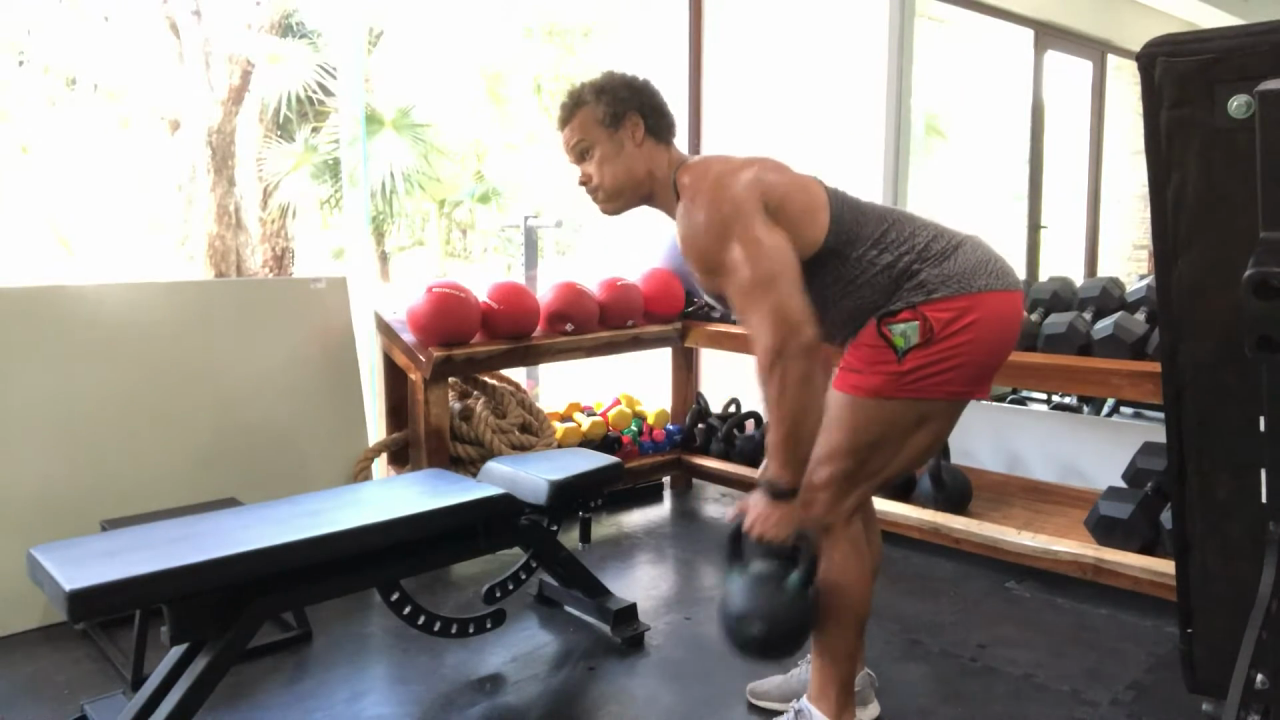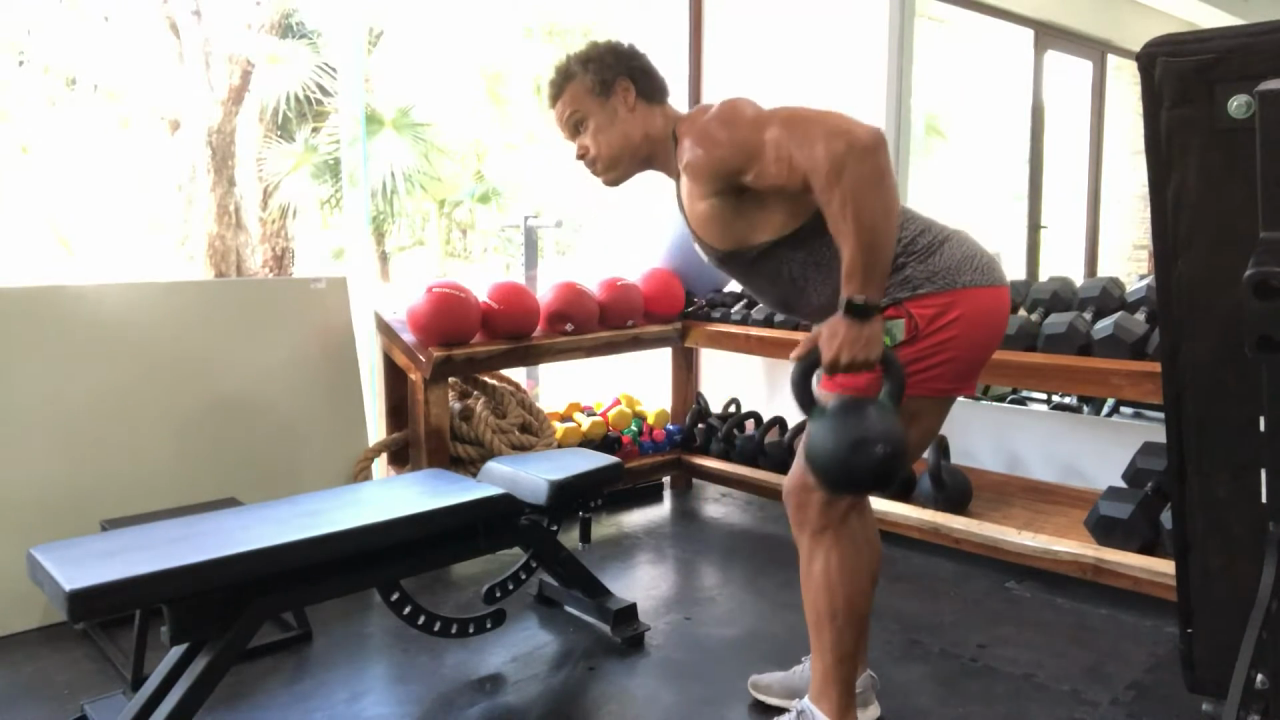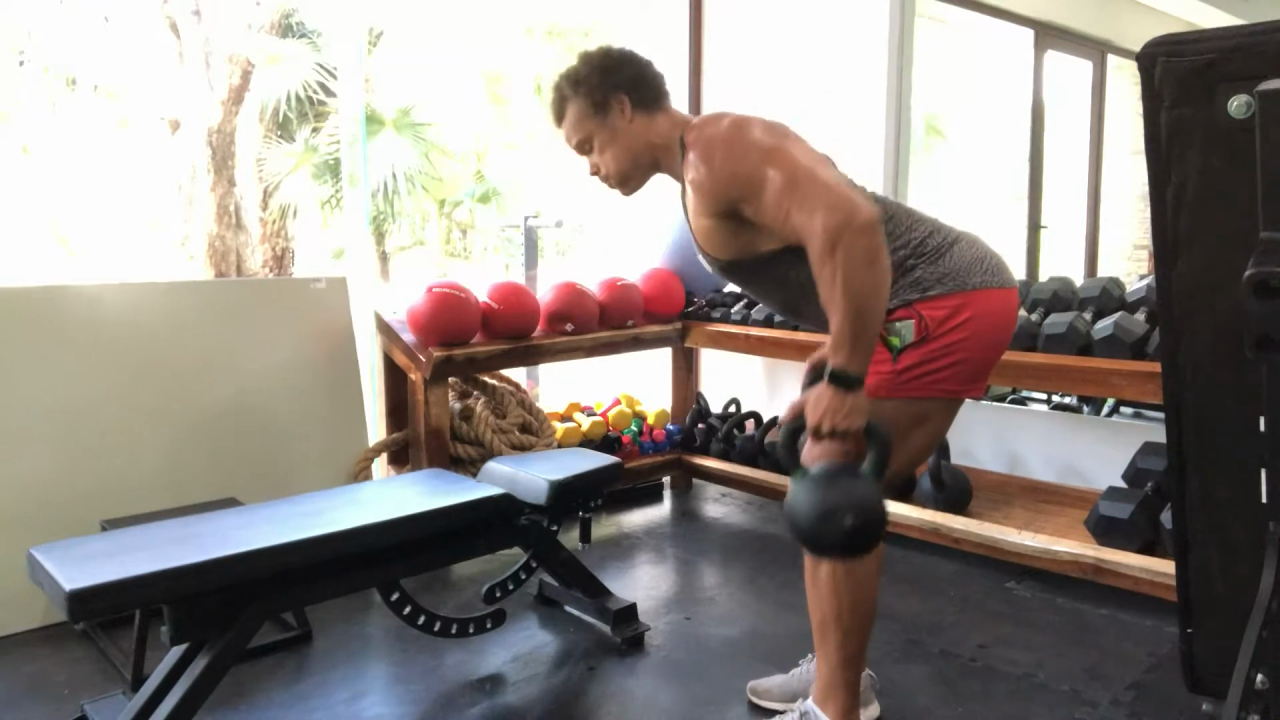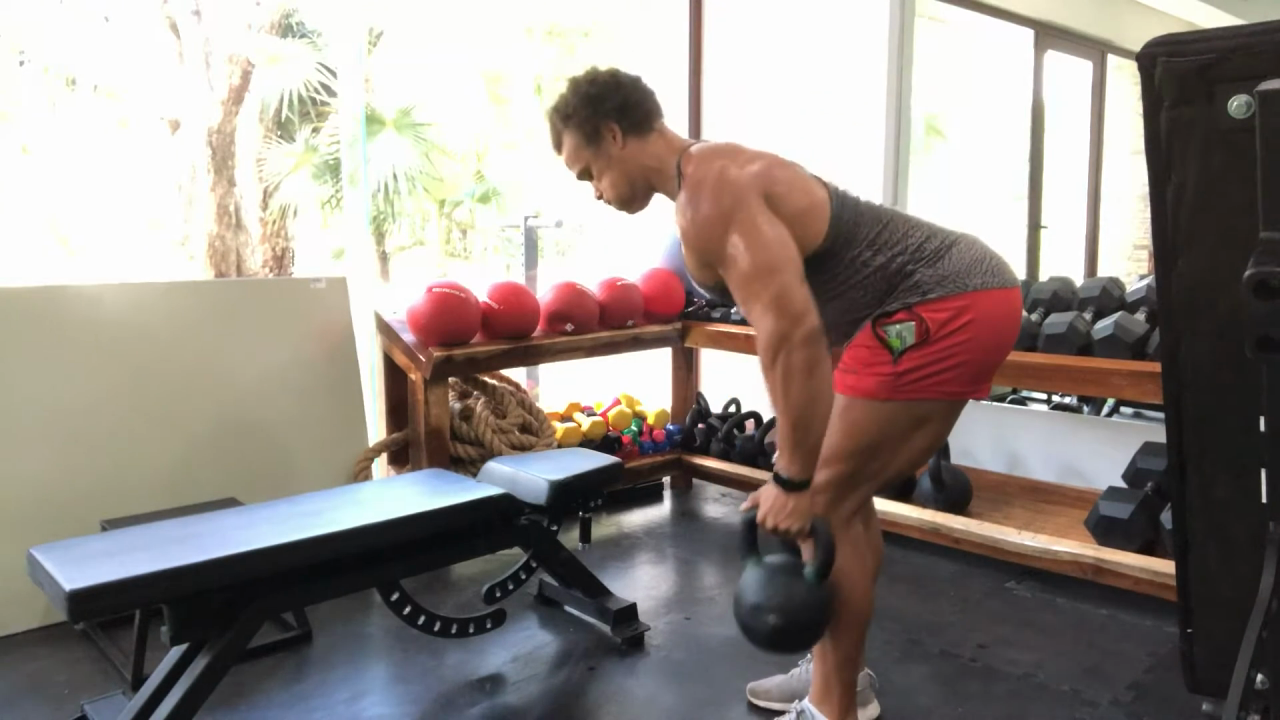
dt=0.4s
person 1, frame 1
left shoulder: (707, 206)
right shoulder: (711, 196)
left elbow: (792, 343)
right elbow: (794, 336)
left wrist: (780, 490)
right wrist: (785, 467)
left hip: (949, 308)
right hip: (968, 296)
left knee: (822, 499)
right knee: (835, 490)
person 1, frame 2
left shoulder: (709, 142)
right shoulder: (701, 167)
left elbow: (857, 148)
left wrist: (856, 311)
right wrist: (845, 317)
left hip: (933, 302)
right hip: (951, 293)
left knee: (815, 499)
right knee: (836, 492)
person 1, frame 3
left shoulder: (717, 156)
right shoulder: (708, 168)
left elbow: (850, 224)
left wrist: (845, 383)
right wrist: (835, 360)
left hip: (941, 304)
right hip: (956, 292)
person 1, frame 4
left shoulder: (707, 196)
right shoulder: (714, 176)
left elbow: (793, 332)
right elbow: (796, 322)
left wrist: (792, 482)
right wrist: (805, 454)
left hip: (943, 308)
right hip: (965, 294)
left knee: (824, 502)
right knee: (839, 492)
